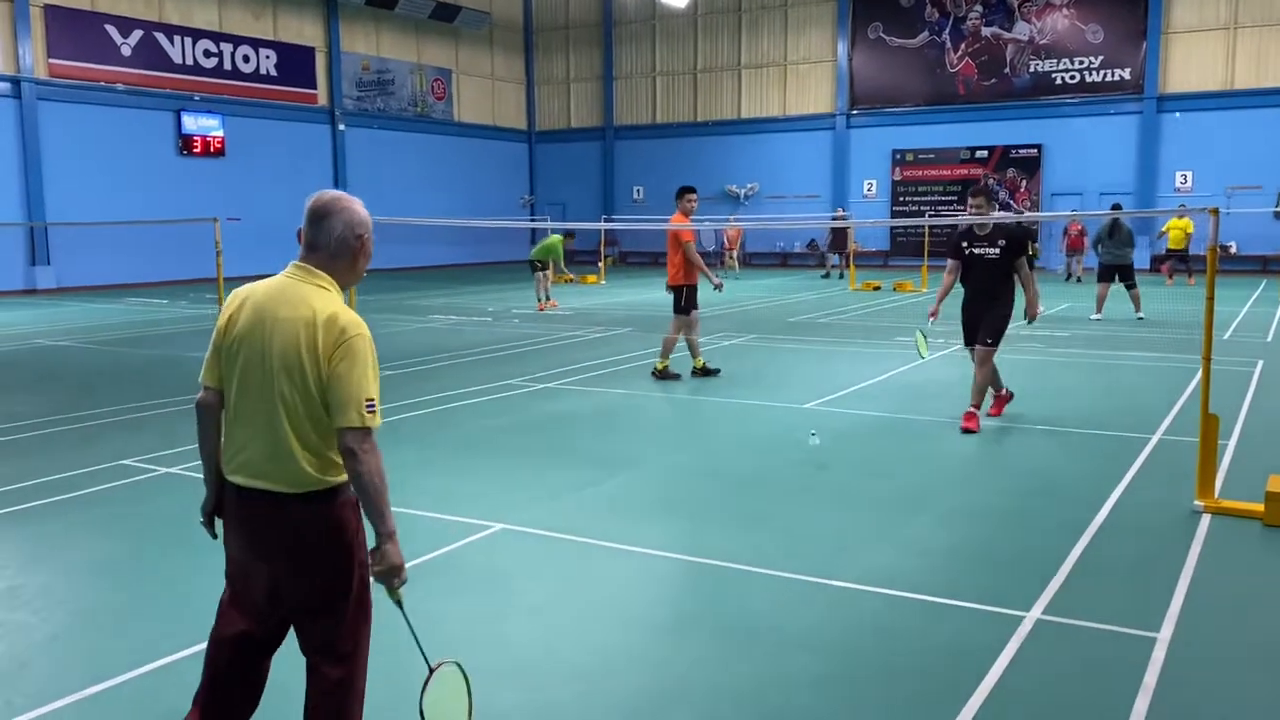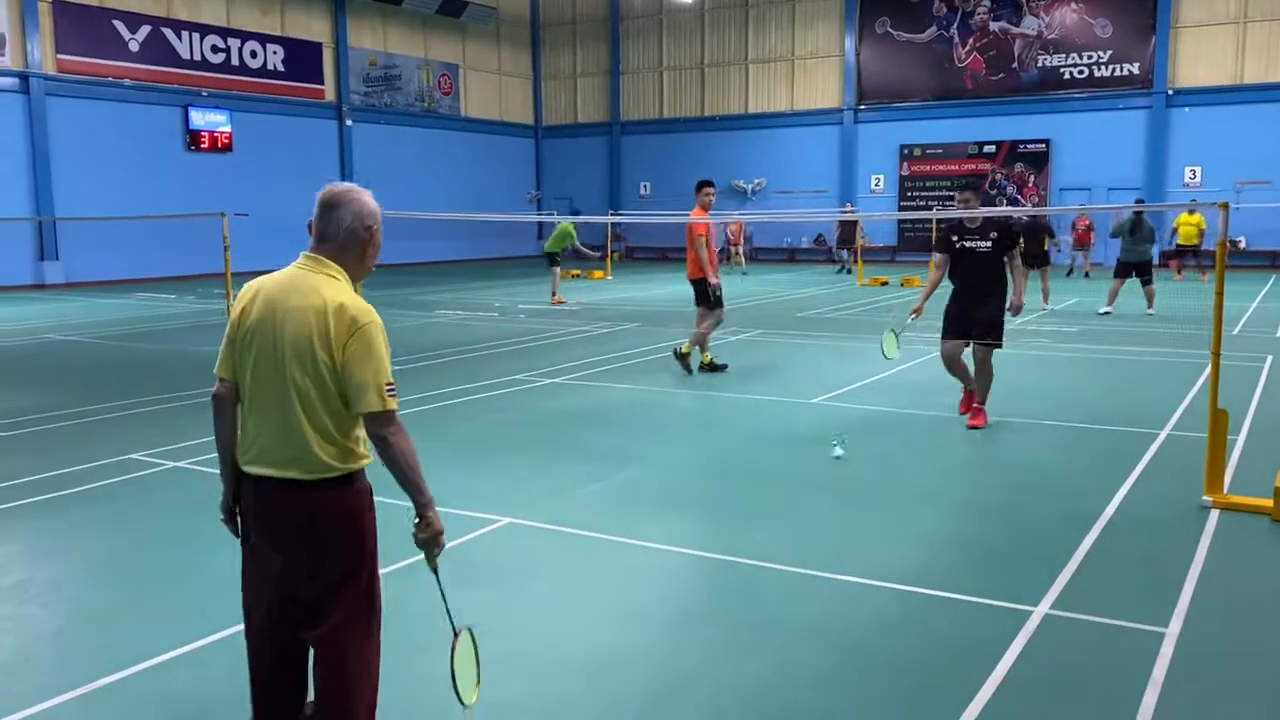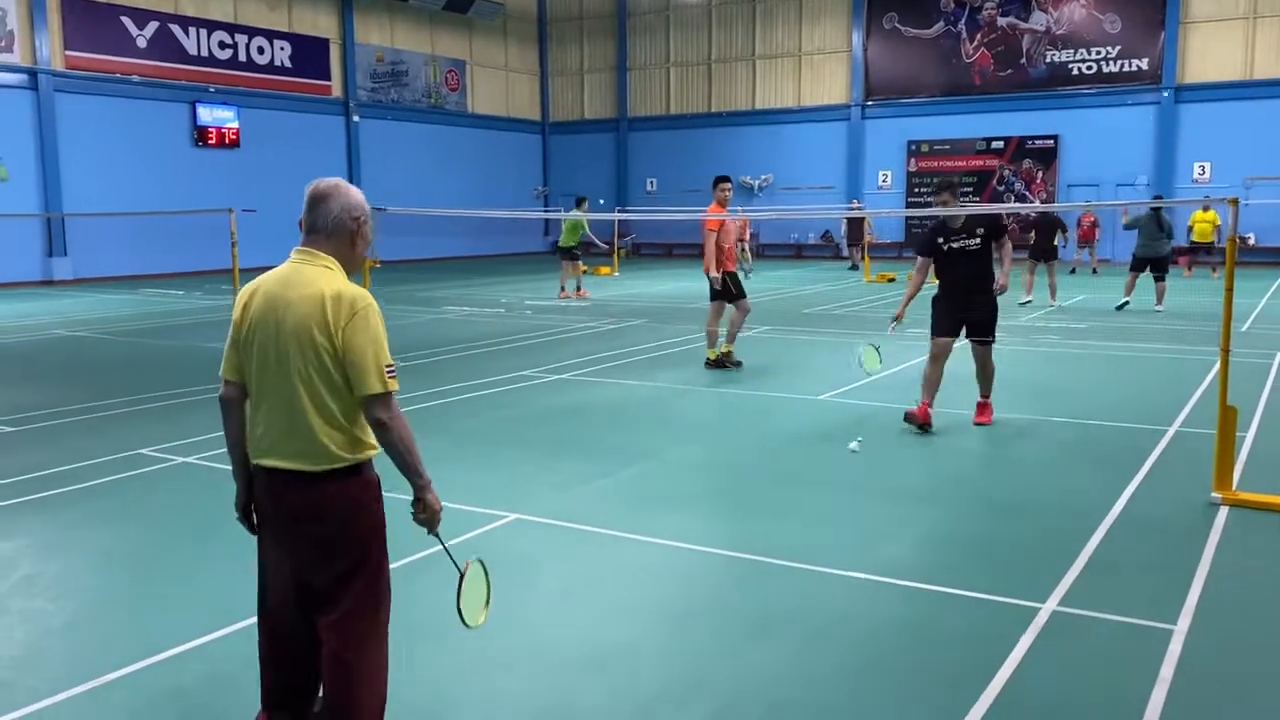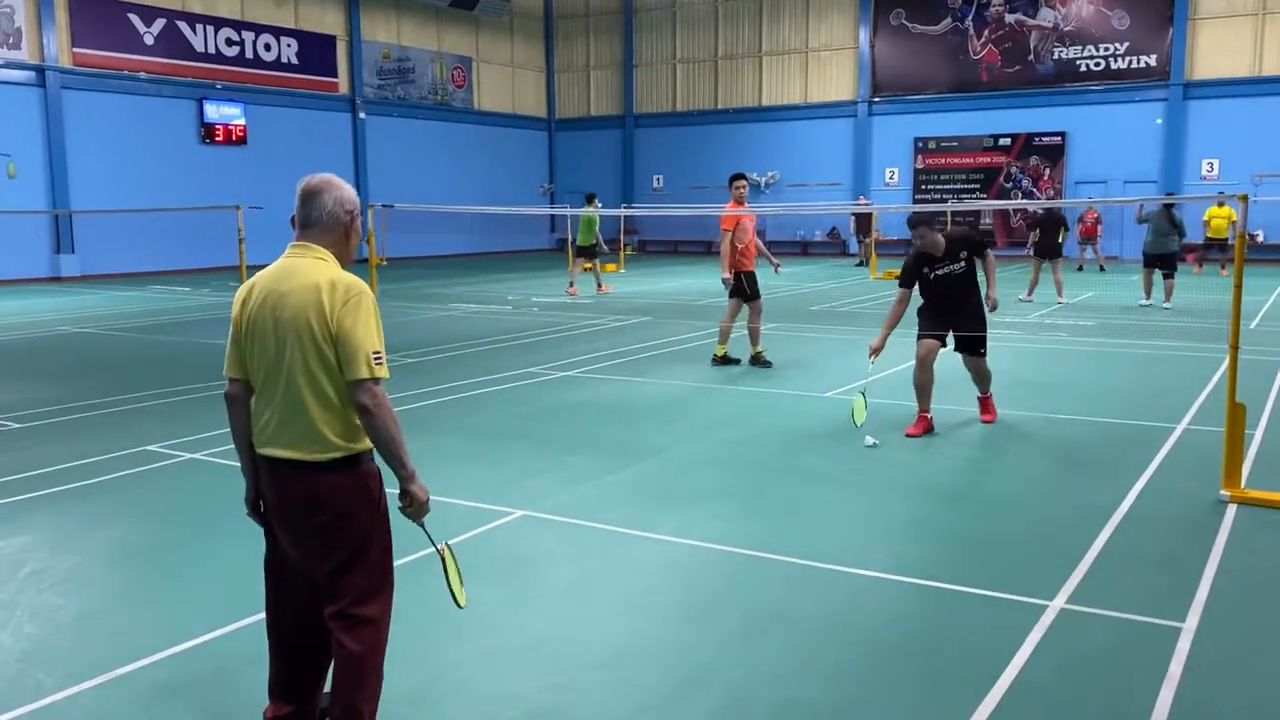
dt=0.2s
person 1, frame 1
left shoulder: (241, 300)
right shoulder: (342, 326)
left elbow: (207, 404)
right elbow: (355, 444)
left wrist: (214, 486)
right wrist: (385, 536)
left hip: (243, 501)
right hip: (313, 509)
left knee: (242, 629)
right knee: (336, 646)
person 1, frame 2
left shoulder: (253, 293)
right shoulder: (351, 314)
left elbow: (223, 398)
right elbow: (382, 426)
left wrist: (231, 481)
right wrist: (426, 507)
left hip: (261, 491)
right hip: (329, 498)
left knee: (270, 621)
right knee: (344, 633)
person 1, frame 3
left shoulder: (254, 293)
right shoulder: (349, 301)
left elbow: (231, 398)
right elbow: (380, 411)
left wrist: (244, 481)
right wrist: (422, 486)
left hip: (272, 485)
right hip: (338, 488)
left knee: (285, 612)
right knee: (352, 623)
person 1, frame 4
left shoulder: (253, 289)
right shoulder: (345, 290)
left elbow: (236, 394)
right elbow: (367, 398)
left wrist: (252, 475)
right wrist: (408, 477)
left hip: (277, 475)
right hip: (339, 476)
left knee: (293, 604)
right knee: (358, 612)
person 2, frame 1
left shoulder: (1010, 233)
right shoulder: (961, 237)
left elbow: (1022, 269)
right elbow: (951, 273)
left wrist: (1032, 301)
right wrist: (937, 303)
left hip: (998, 306)
right hip: (971, 305)
left knee: (983, 356)
right knee: (979, 358)
left ankle: (972, 412)
right ankle: (1001, 393)
person 2, frame 2
left shoulder: (1000, 227)
right shoulder: (949, 232)
left elbow: (1014, 260)
right elbow: (938, 269)
left wrist: (1018, 293)
right wrist: (922, 300)
left hip: (991, 302)
right hip: (959, 301)
left knee: (982, 356)
right knee: (949, 355)
left ankle: (979, 407)
right ankle: (970, 386)
person 2, frame 3
left shoulder: (986, 220)
right shoulder: (933, 233)
left elbow: (1004, 244)
right elbow: (920, 272)
left wrist: (1004, 274)
right wrist: (904, 306)
left hip: (982, 300)
right hip: (947, 300)
left knee: (983, 355)
right knee: (937, 352)
left ankle: (984, 403)
right ankle: (924, 410)
person 2, frame 4
left shoulder: (965, 240)
right shoulder: (915, 261)
left elbow: (987, 256)
right elbow: (902, 301)
left wrist: (992, 289)
right wrist: (883, 337)
left hip: (970, 308)
right hip: (934, 310)
left knee: (976, 365)
right knee: (923, 356)
left ankle: (985, 398)
right ankle: (924, 417)
person 3, frame 1
left shoulder: (679, 221)
right shoulder: (682, 223)
right elbow: (692, 255)
right wrist: (711, 277)
left hip: (686, 280)
right hip: (683, 281)
left knee: (691, 322)
right knee: (679, 325)
left ankle: (699, 365)
right ankle: (660, 367)
person 3, frame 2
left shoulder: (702, 216)
right shoulder: (699, 217)
right elbow: (701, 249)
right wrist: (712, 276)
left hip: (703, 274)
right hip: (703, 275)
left knee: (705, 317)
right knee: (717, 317)
left ankle: (706, 360)
right ankle: (684, 350)
person 3, frame 3
left shoulder: (724, 213)
right shoulder: (714, 213)
right elbow: (710, 243)
right wrist: (713, 270)
left hip: (725, 269)
right hip: (721, 270)
left knee: (716, 313)
right knee: (743, 307)
left ankle: (713, 357)
right ankle: (726, 350)
person 3, frame 4
left shoulder: (748, 211)
right shoulder: (731, 211)
right elbow: (725, 243)
left wrist: (770, 258)
right wrist: (725, 270)
left hip: (745, 267)
right hip: (740, 269)
left knee: (733, 311)
right knee: (756, 309)
left ankle: (720, 354)
right ankle: (756, 354)
